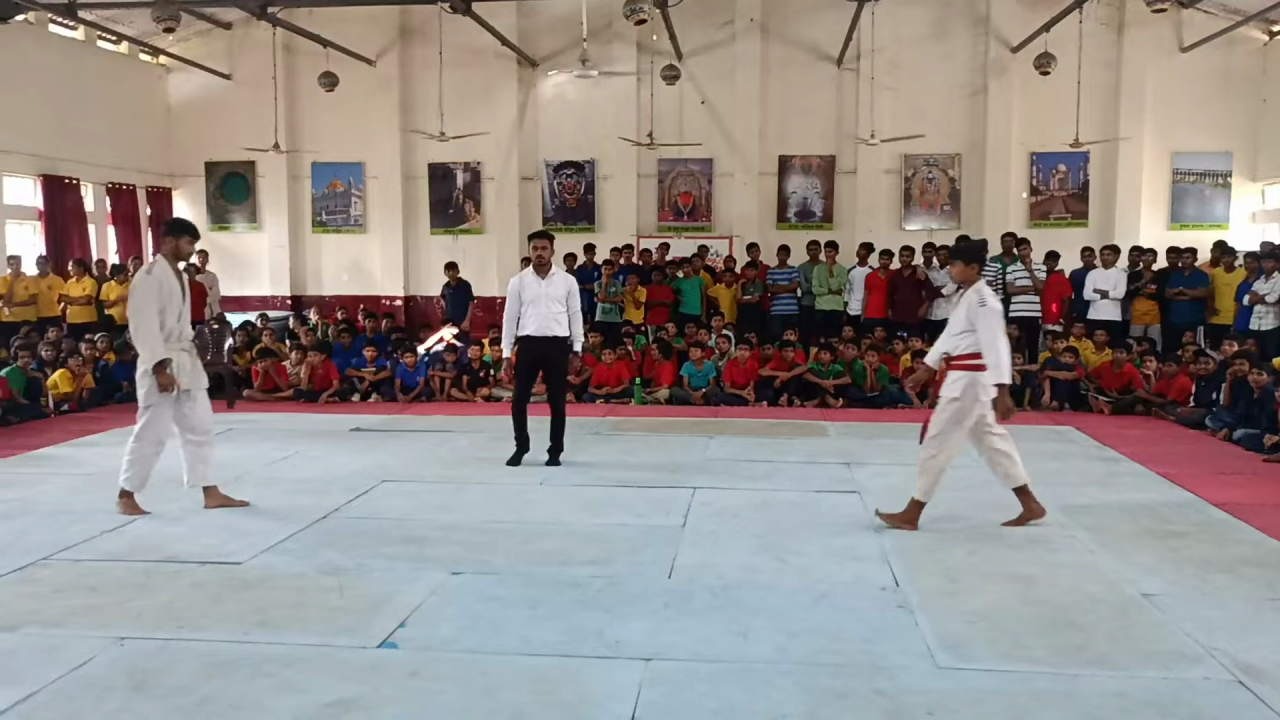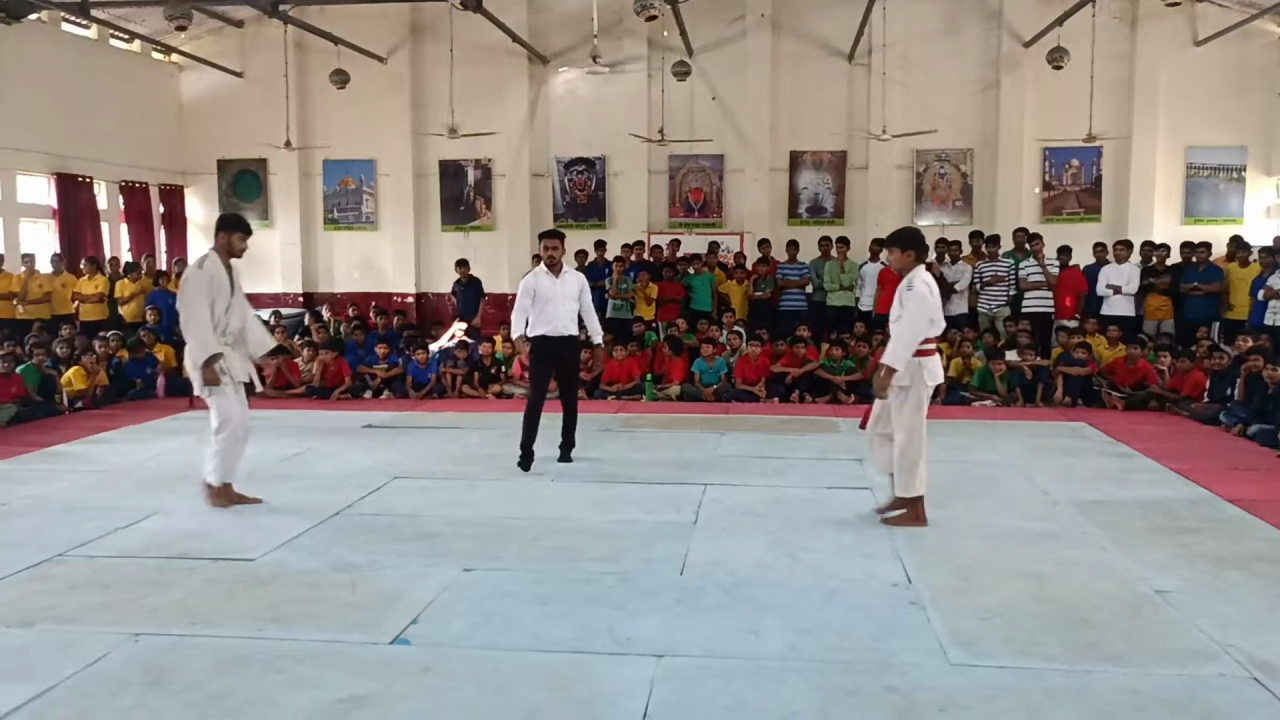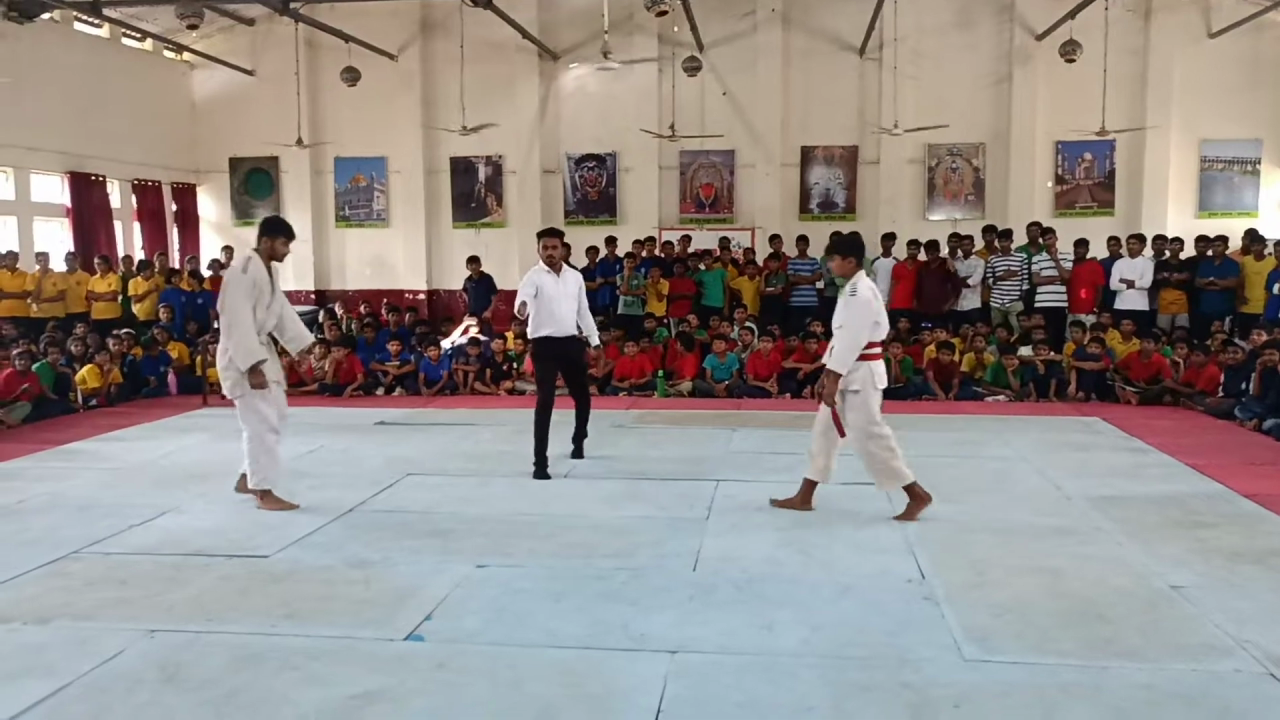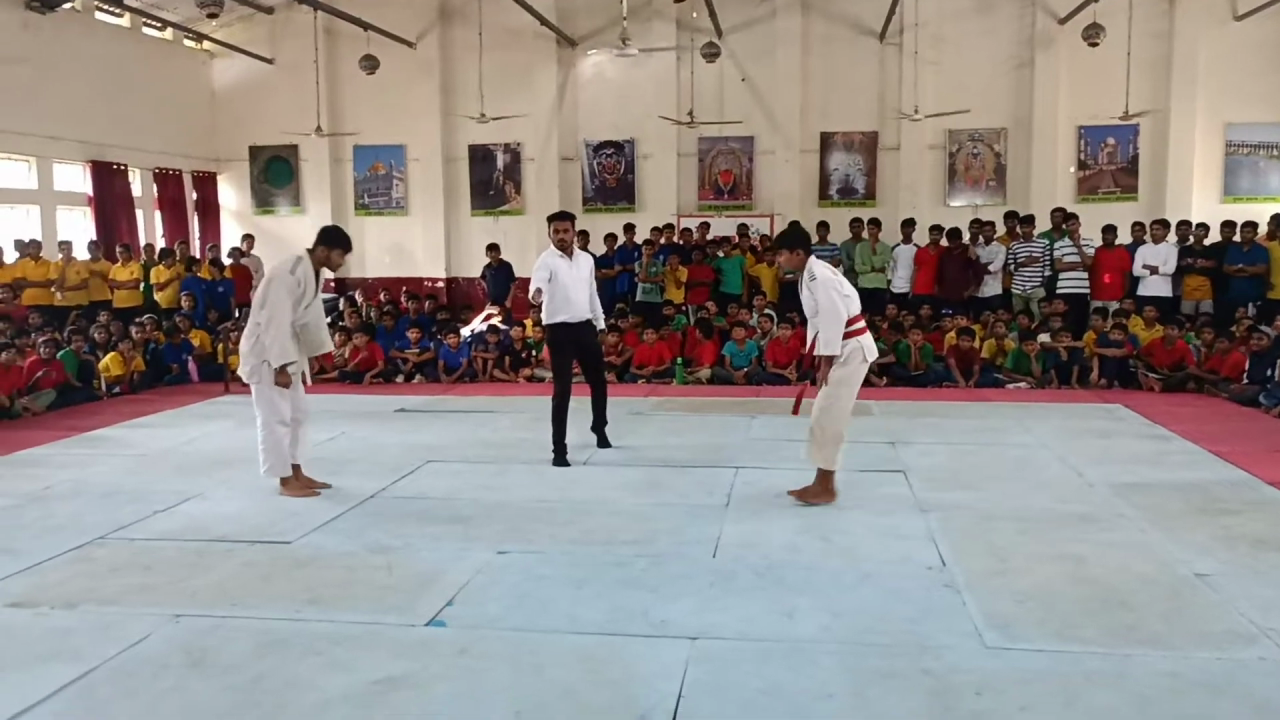
dt=0.3s
person 1, frame 1
left shoulder: (982, 300)
right shoulder: (967, 296)
left elbow: (996, 346)
right elbow: (949, 337)
left wrist: (1003, 392)
right wrist: (926, 369)
left hip: (969, 381)
right hip: (965, 377)
left knee: (938, 443)
right knee: (992, 441)
left ankle: (911, 514)
right ankle: (1030, 505)
person 1, frame 2
left shoulder: (915, 284)
right shoulder: (916, 281)
left elbow: (908, 334)
left wrist: (886, 371)
right wrist: (887, 369)
left hip: (913, 367)
right hip: (911, 367)
left knee: (906, 437)
right knee: (882, 429)
left ankle: (915, 510)
right ankle: (904, 494)
person 1, frame 3
left shoulder: (859, 292)
right shoulder: (856, 288)
left elbow: (852, 339)
left wrist: (832, 377)
right wrist: (828, 372)
left hip: (860, 373)
right hip: (850, 372)
left knee: (871, 436)
right knee: (824, 432)
left ankle: (916, 494)
right ankle: (804, 498)
person 1, frame 4
left shoulder: (818, 275)
right shoulder: (810, 274)
left elbow: (834, 319)
right elbow: (818, 321)
left wrist: (826, 363)
right wrist: (817, 358)
left hip: (851, 348)
right hip: (845, 346)
left knee: (826, 414)
right knee: (830, 413)
left ankle: (823, 486)
right ankle: (824, 482)
person 2, frame 1
left shoulder: (179, 275)
right shoulder: (149, 276)
right elbow: (144, 327)
right wrist: (160, 368)
left hip: (185, 361)
right hip: (161, 365)
left knee: (200, 428)
right knee: (151, 434)
left ankle: (211, 494)
right ankle: (126, 495)
person 2, frame 2
left shoulder: (231, 272)
right shoulder: (201, 271)
left elbow: (244, 316)
right elbow: (194, 321)
left wrist: (261, 351)
right wrist: (207, 363)
left hip: (230, 355)
right hip: (209, 357)
left knee: (234, 424)
right knee: (232, 423)
left ankle: (223, 488)
right ankle: (217, 487)
person 2, frame 3
left shoulder: (268, 271)
right shoulder: (242, 273)
left elbow: (282, 311)
right elbow: (238, 324)
left wrist: (301, 346)
right wrist: (253, 367)
left hip: (261, 351)
right hip: (241, 357)
left knee: (275, 416)
right knee: (262, 425)
left ankle: (247, 480)
right ankle: (264, 493)
person 2, frame 4
left shoulder: (314, 273)
right shoulder: (289, 273)
left elbow: (312, 317)
right elbow: (275, 322)
left wrist: (313, 354)
right wrist: (281, 366)
left hip: (285, 344)
right hip: (264, 347)
left knee: (296, 412)
right knee: (275, 414)
left ankle: (296, 473)
right ankle: (285, 480)
person 3, frame 1
left shoulder: (567, 281)
right shoulder: (519, 281)
left elbow: (575, 315)
right elbow: (510, 317)
left wrist: (577, 348)
right wrist: (507, 351)
left hip: (556, 344)
right hip: (528, 344)
left knee: (557, 402)
right knee: (519, 399)
left ankle: (555, 452)
right ankle: (521, 446)
person 3, frame 2
left shoulder: (578, 279)
right shoulder: (531, 280)
left elbow: (587, 311)
right elbow: (520, 310)
left wrist: (598, 342)
right wrist: (519, 333)
left hip: (569, 343)
right hip: (542, 344)
left knee: (570, 400)
right knee: (535, 398)
left ankle: (566, 448)
right ankle: (526, 453)
person 3, frame 3
left shoulder: (575, 277)
right shoulder: (533, 277)
left elbow: (583, 311)
right elbow: (523, 299)
left wrist: (595, 342)
right wrist: (522, 308)
left hip: (571, 342)
right hip: (544, 344)
left knee: (582, 397)
right knee: (545, 402)
left ankle: (578, 441)
right ankle: (540, 462)
person 3, frame 4
left shoulder: (586, 260)
right shoulder: (546, 261)
right elbow: (537, 285)
left wrist: (600, 326)
right wrist: (536, 294)
left hip: (585, 328)
right hip: (559, 331)
left knee: (599, 381)
right knee: (562, 391)
left ankle: (599, 428)
right ankle: (559, 450)
